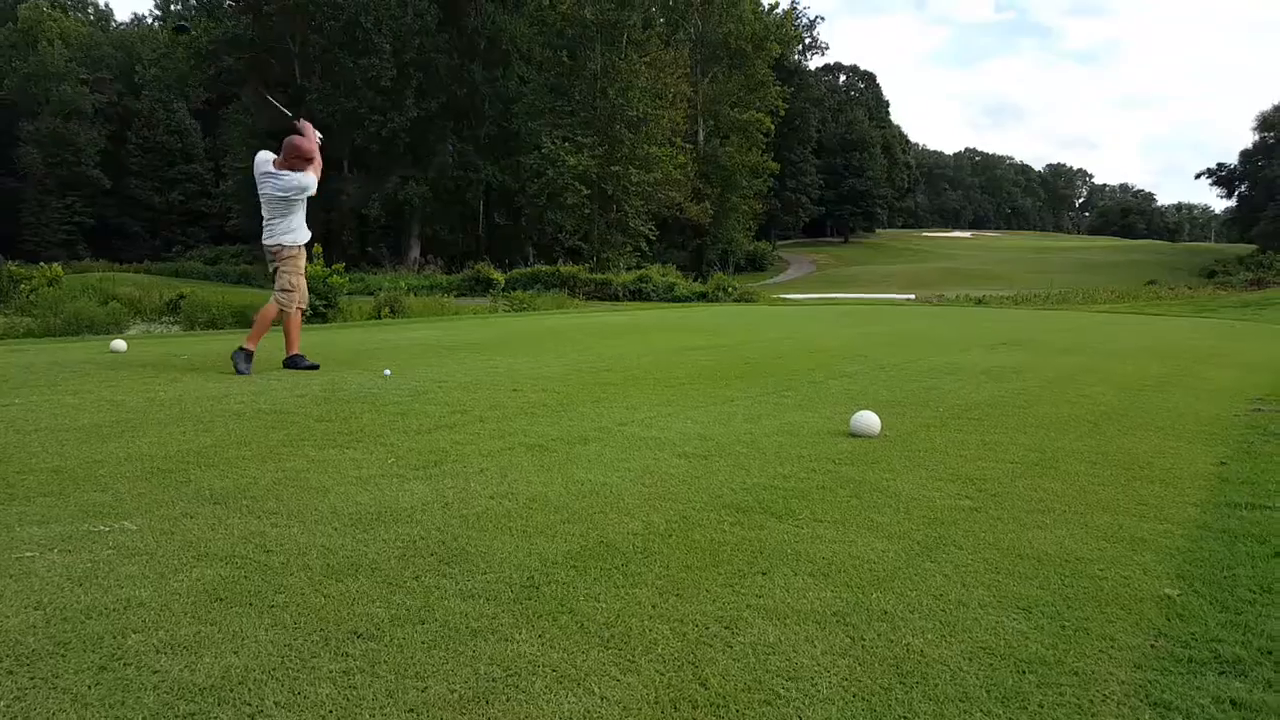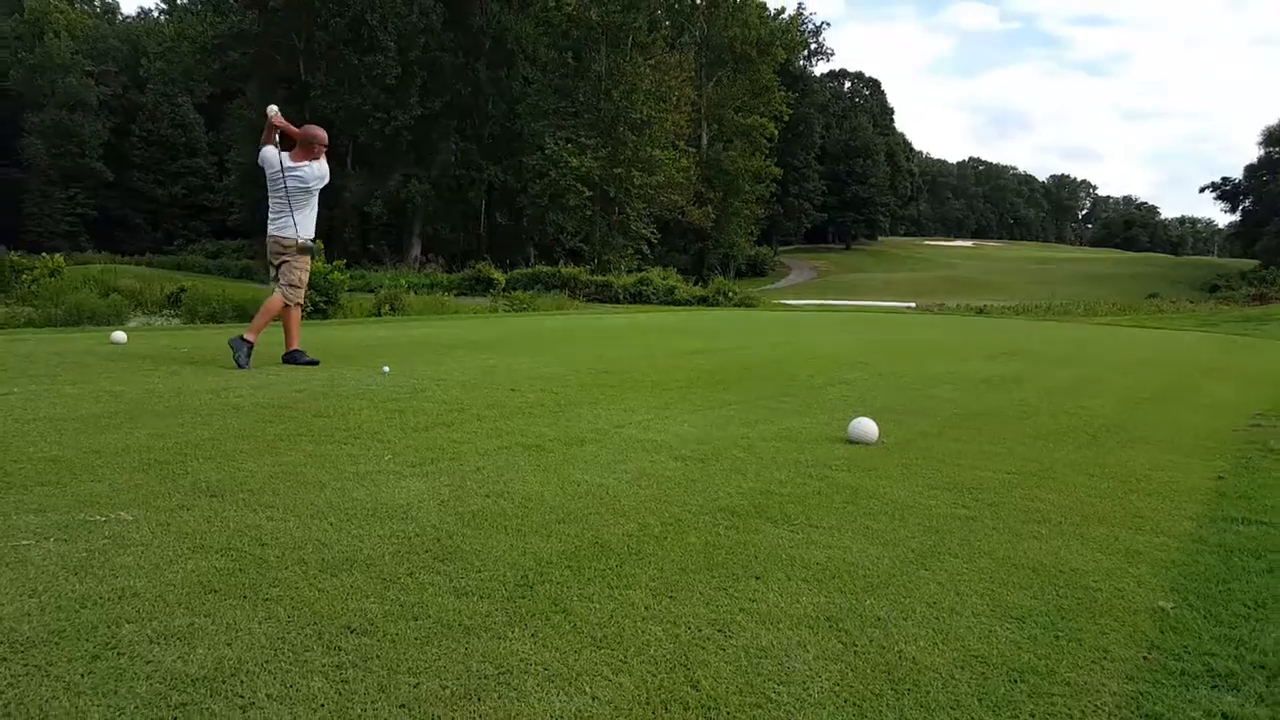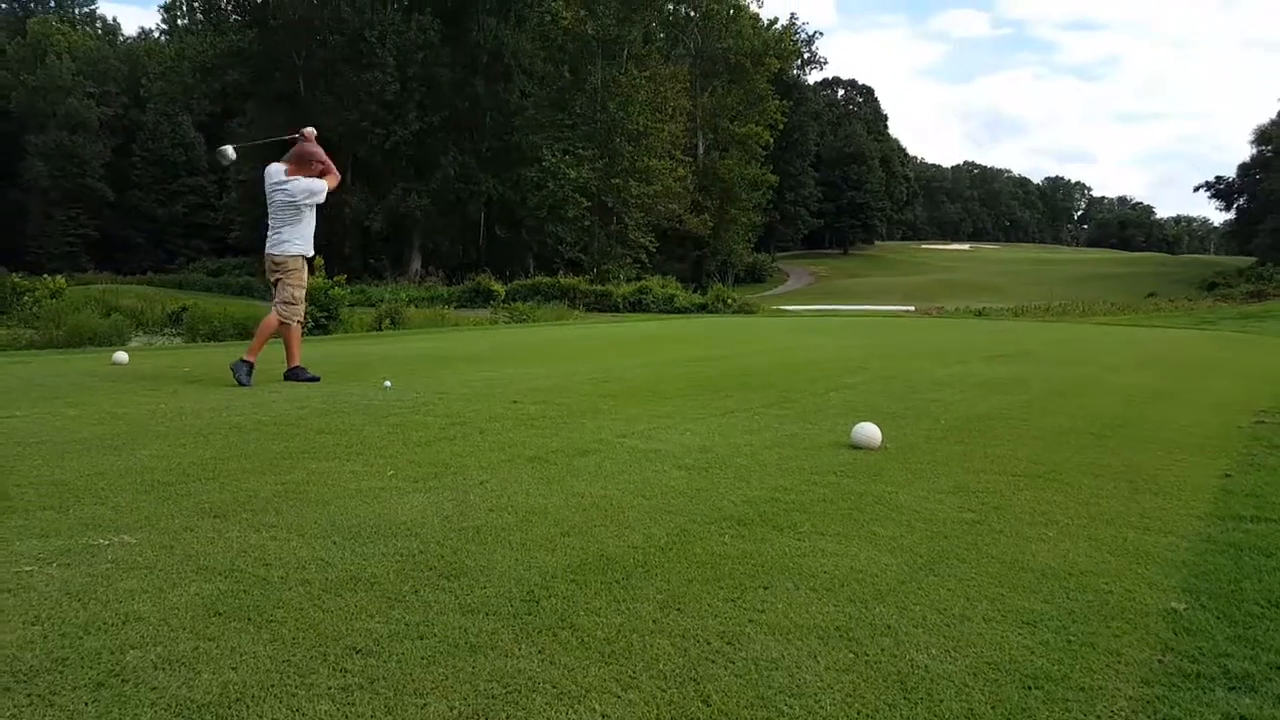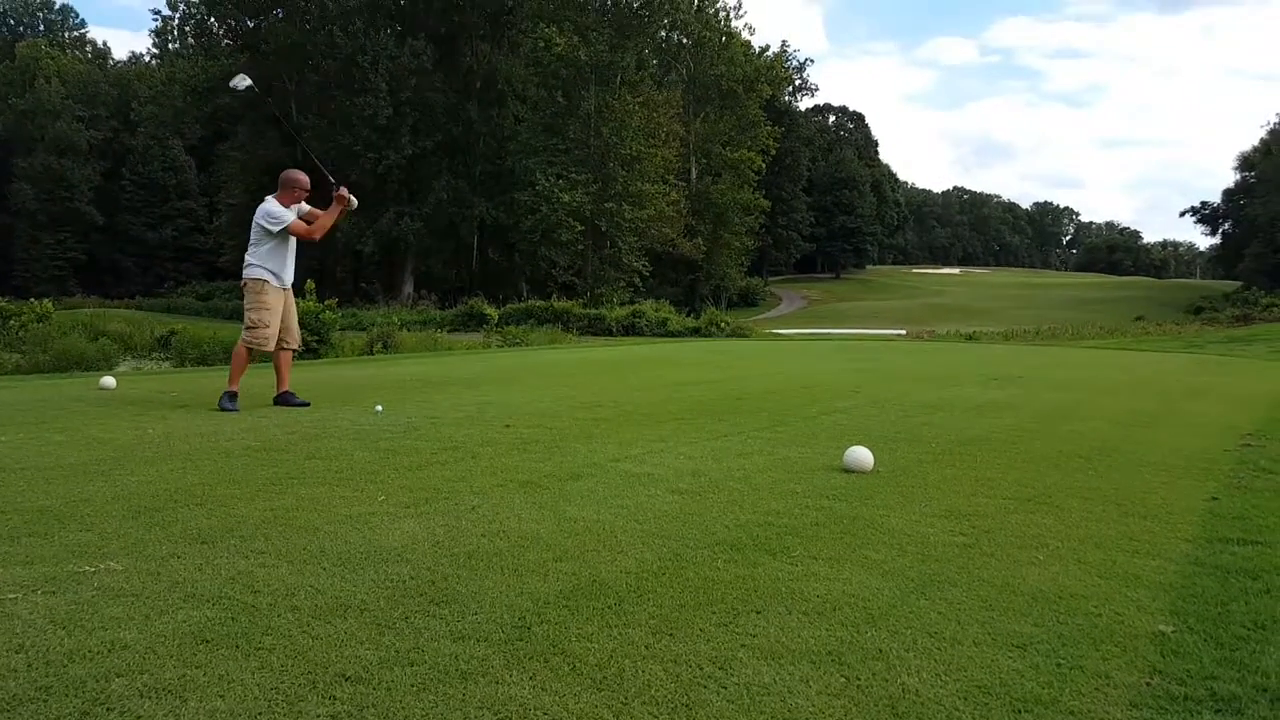
dt=0.3s
person 1, frame 1
left shoulder: (262, 160)
right shoulder: (301, 183)
right elbow: (316, 168)
left wrist: (306, 141)
right wrist: (310, 135)
left hip: (279, 243)
right hip: (288, 246)
left knee: (295, 301)
right knee: (282, 300)
left ankle: (293, 355)
right ankle: (246, 350)
person 1, frame 2
left shoulder: (272, 159)
right shoulder: (318, 171)
left elbow: (267, 145)
right elbow: (320, 154)
left wrist: (272, 125)
right wrist: (286, 127)
left hip: (276, 236)
right hip: (296, 241)
left knee: (294, 295)
right knee: (286, 293)
left ankle: (292, 350)
right ankle: (246, 339)
person 1, frame 3
left shoulder: (274, 172)
right shoulder: (307, 187)
left elbow: (288, 162)
right elbow: (334, 178)
left wrist: (304, 143)
right wrist: (313, 145)
left hip: (282, 253)
right hip: (290, 255)
left knee: (294, 312)
right knee: (283, 311)
left ankle: (293, 366)
right ankle: (246, 361)
person 1, frame 4
left shoulder: (290, 204)
right shoulder: (272, 210)
left elbow: (320, 217)
right elbow: (312, 234)
left wrist: (339, 204)
right wrist: (337, 205)
left hip: (282, 282)
right hip: (261, 280)
left knee: (288, 338)
right knee: (255, 336)
left ankle: (283, 392)
right ankle: (230, 392)
